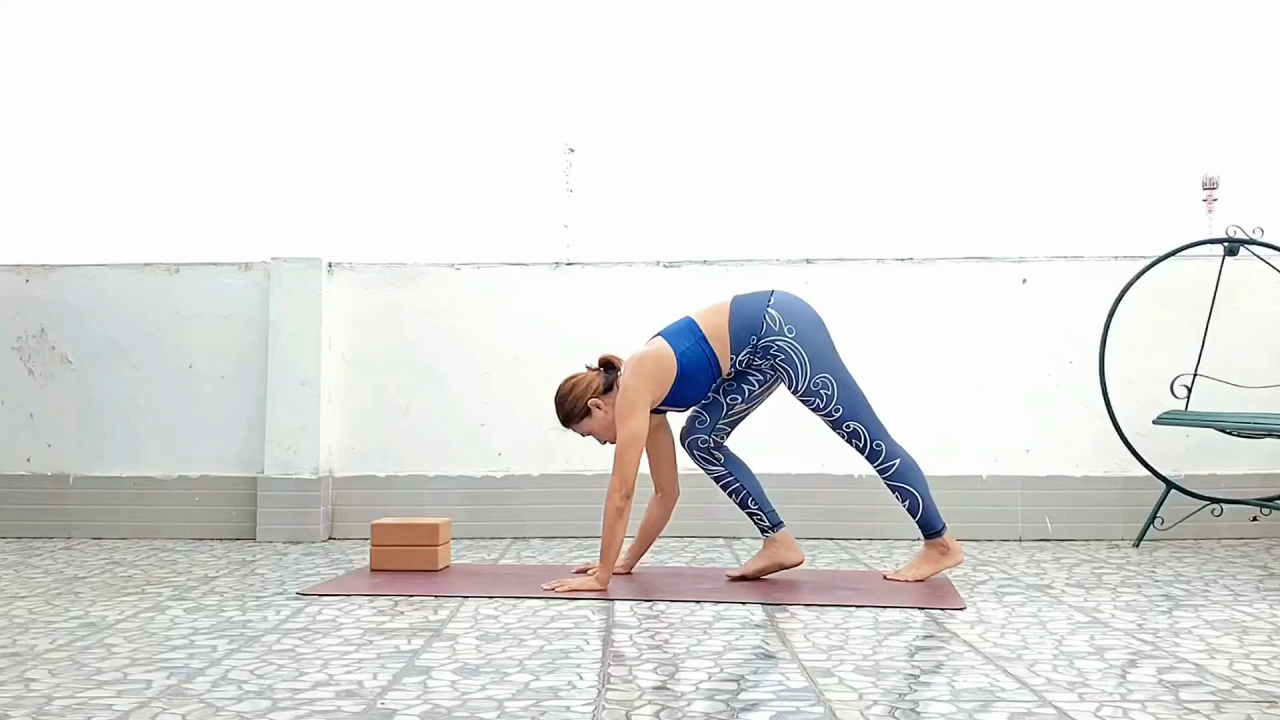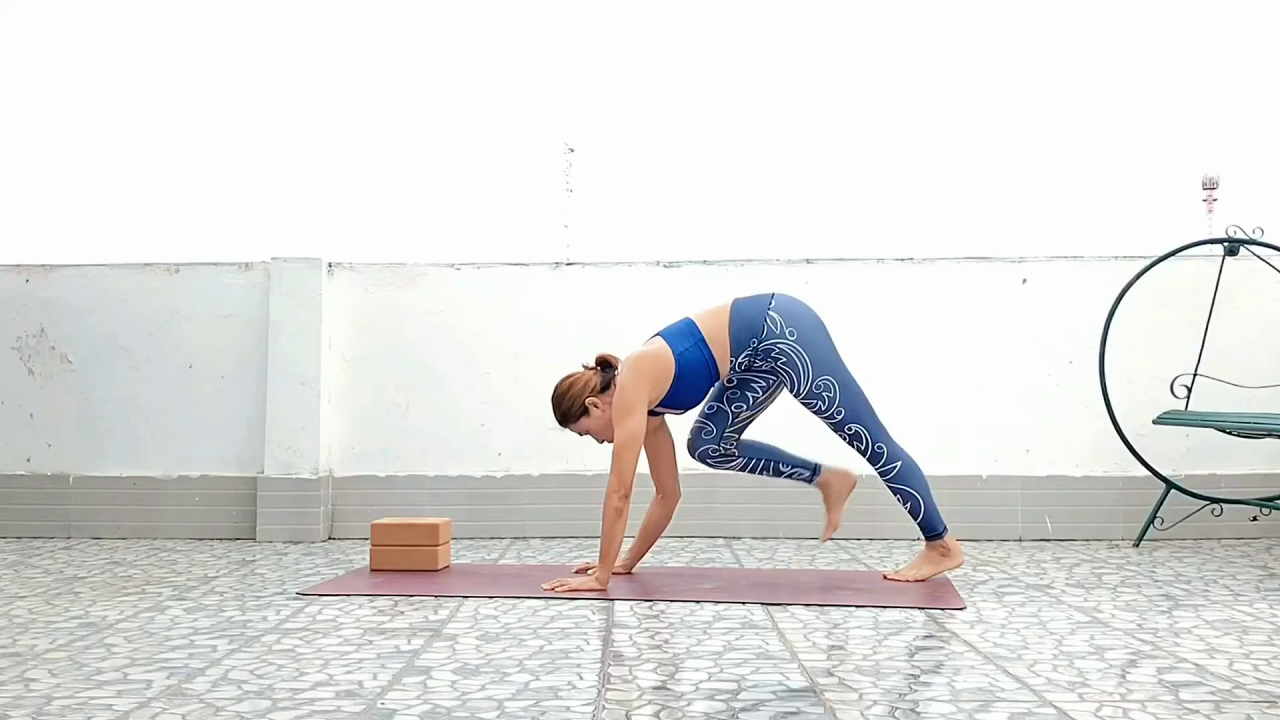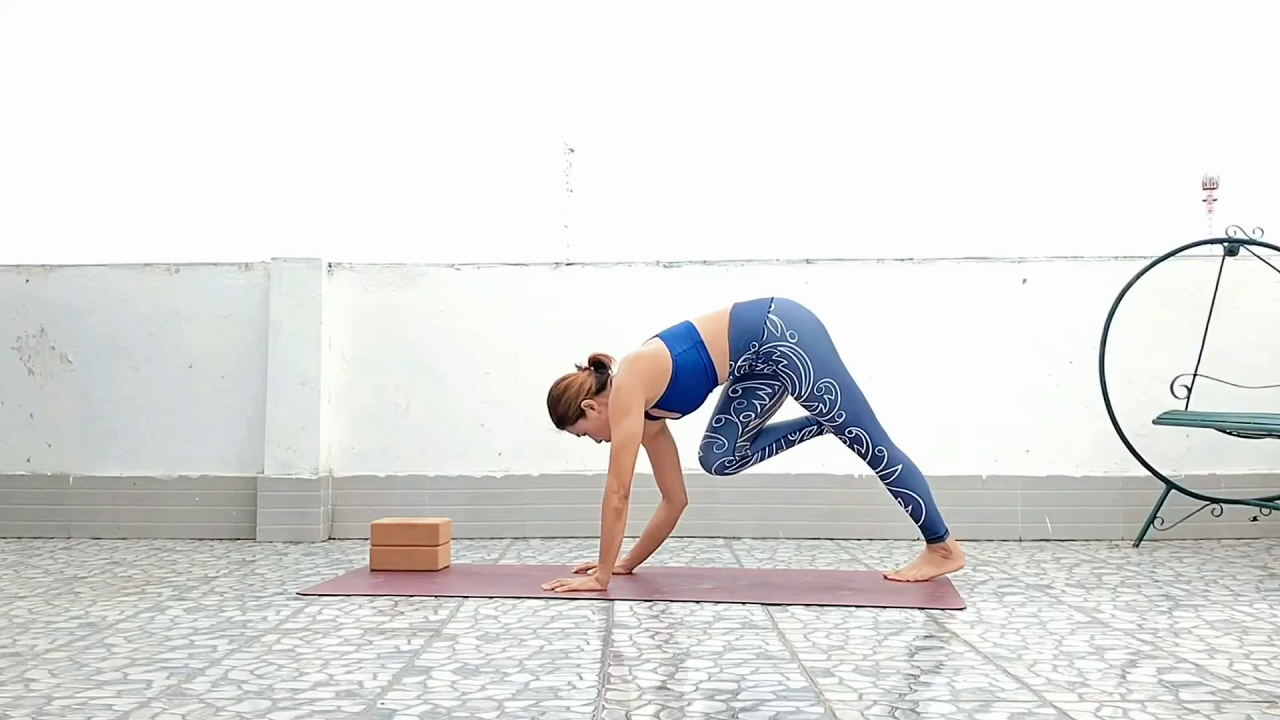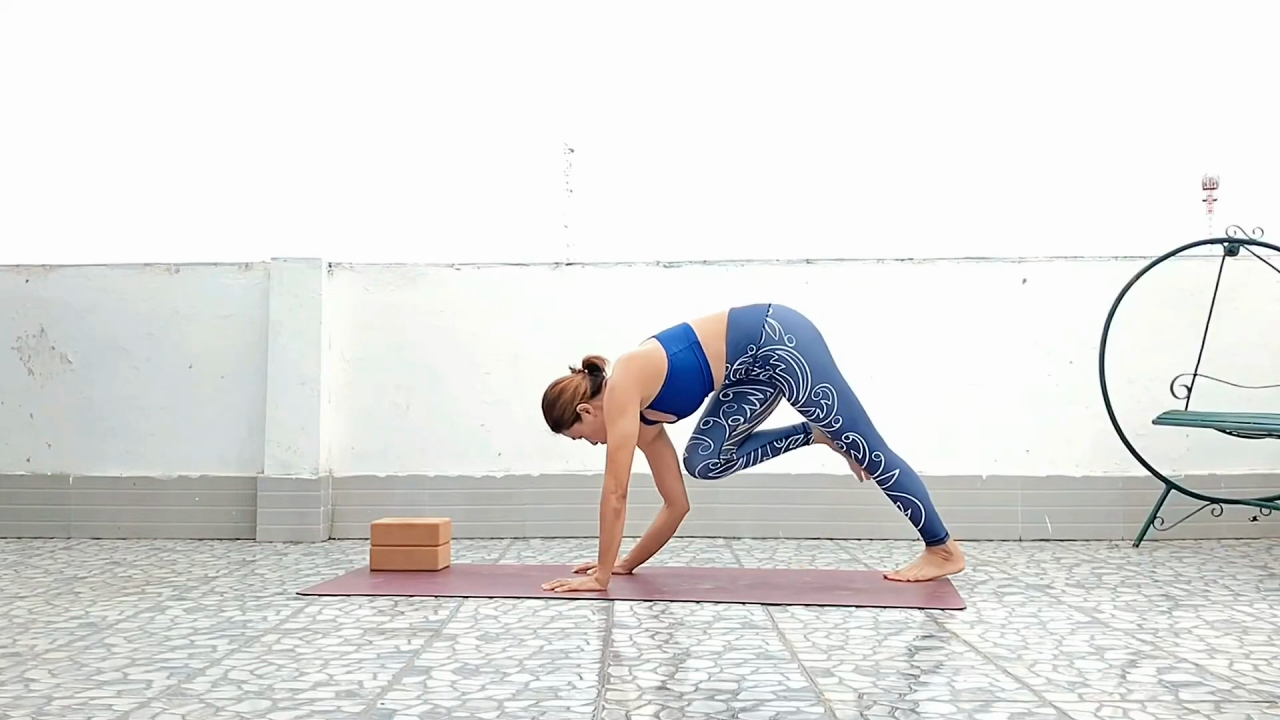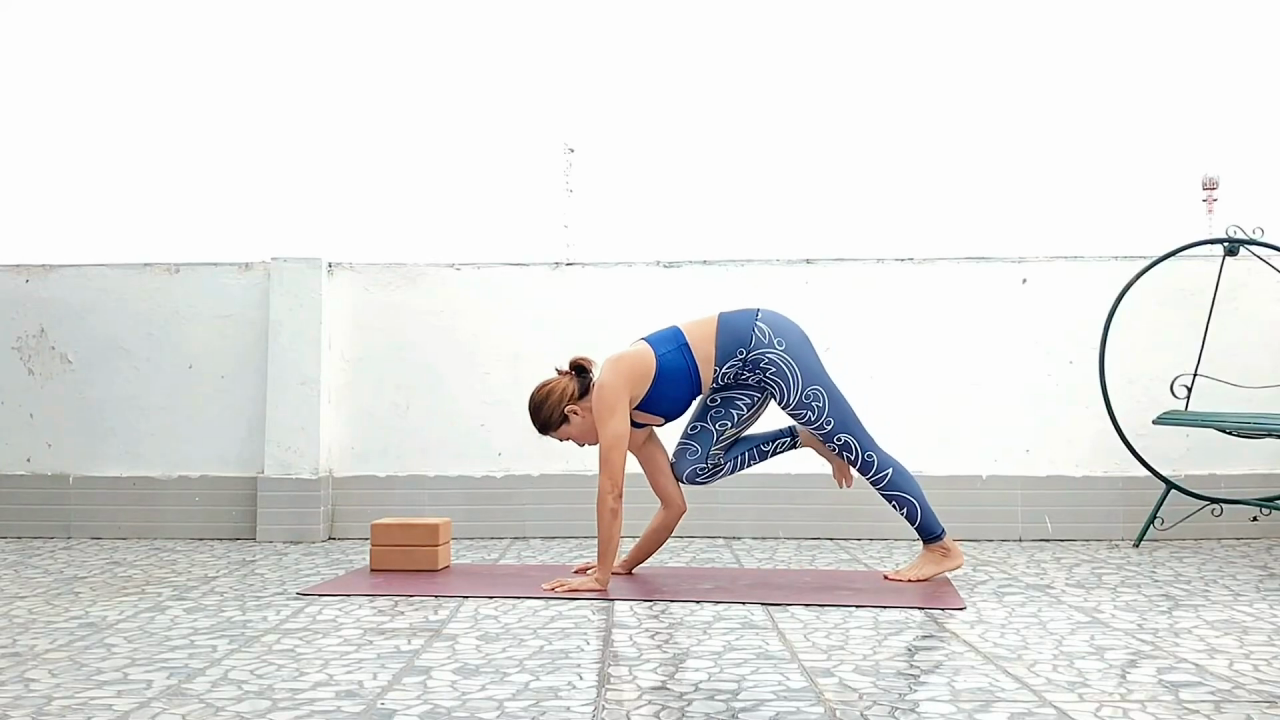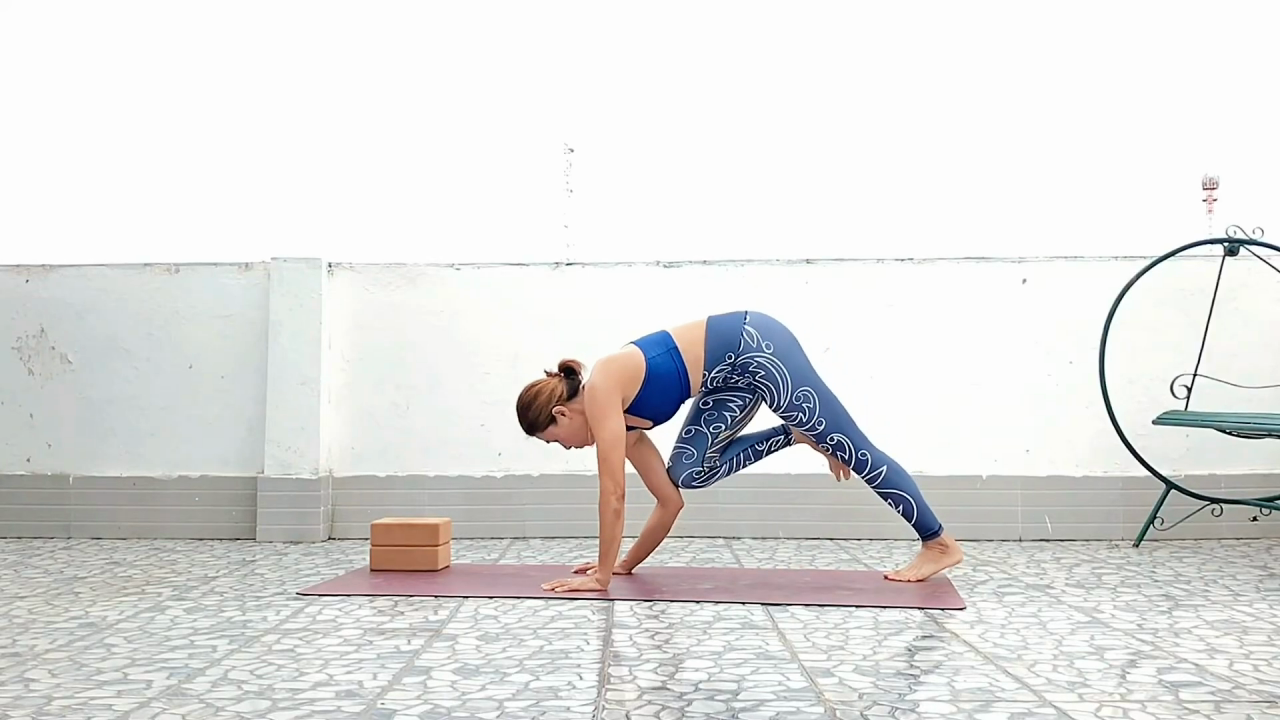
dt=0.2s
person 1, frame 1
left shoulder: (633, 390)
right shoulder: (648, 400)
left elbow: (621, 493)
right elbow: (666, 493)
left wrist: (602, 577)
right wrist: (626, 562)
left hip: (779, 327)
right hip: (763, 339)
left knee: (865, 436)
right knee: (700, 439)
left ankle: (940, 544)
right ankle: (777, 542)
person 1, frame 2
left shoulder: (630, 390)
right shoulder: (646, 404)
left elbow: (619, 493)
right elbow: (667, 495)
left wrist: (601, 576)
right wrist: (627, 562)
left hip: (778, 329)
right hip: (763, 342)
left knee: (866, 438)
right knee: (709, 445)
left ankle: (941, 545)
right ankle: (826, 479)
person 1, frame 3
left shoulder: (627, 391)
right shoulder: (645, 409)
left elbow: (618, 494)
right elbow: (674, 500)
left wrist: (602, 576)
right wrist: (628, 563)
left hip: (779, 333)
right hip: (764, 349)
left knee: (869, 445)
right knee: (720, 456)
left ankle: (943, 547)
right ankle: (830, 425)
person 1, frame 4
left shoulder: (621, 390)
right shoulder: (643, 416)
left elbow: (615, 494)
right elbow: (676, 504)
left wrist: (601, 576)
right wrist: (627, 563)
left hip: (775, 338)
right hip: (758, 356)
left knee: (864, 448)
right knee: (705, 461)
left ankle: (943, 549)
right ankle: (819, 432)
person 1, frame 5
left shoulder: (610, 389)
right shoulder: (633, 419)
left elbow: (611, 494)
right elbow: (673, 504)
left wrist: (601, 576)
right wrist: (625, 564)
left hip: (763, 342)
right hip: (744, 364)
left knee: (856, 451)
right knee: (692, 467)
left ankle: (941, 547)
right ankle: (802, 437)
person 1, frame 6
left shoulder: (600, 391)
right shoulder: (622, 418)
left elbow: (612, 495)
right elbow: (670, 502)
left wrist: (602, 576)
right wrist: (625, 564)
left hip: (753, 345)
right hip: (734, 367)
left knee: (850, 448)
right knee: (689, 472)
left ankle: (938, 543)
right ankle: (796, 434)
